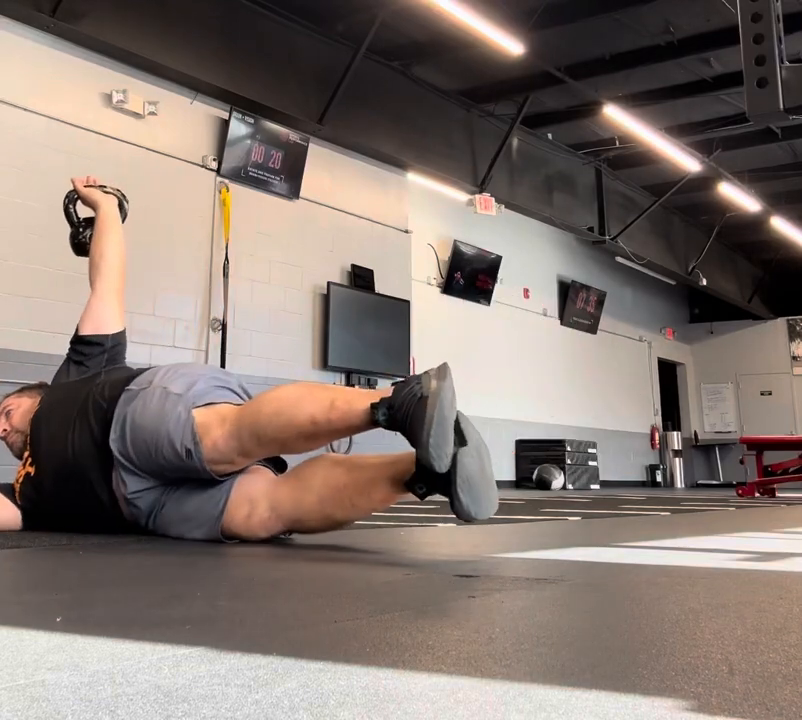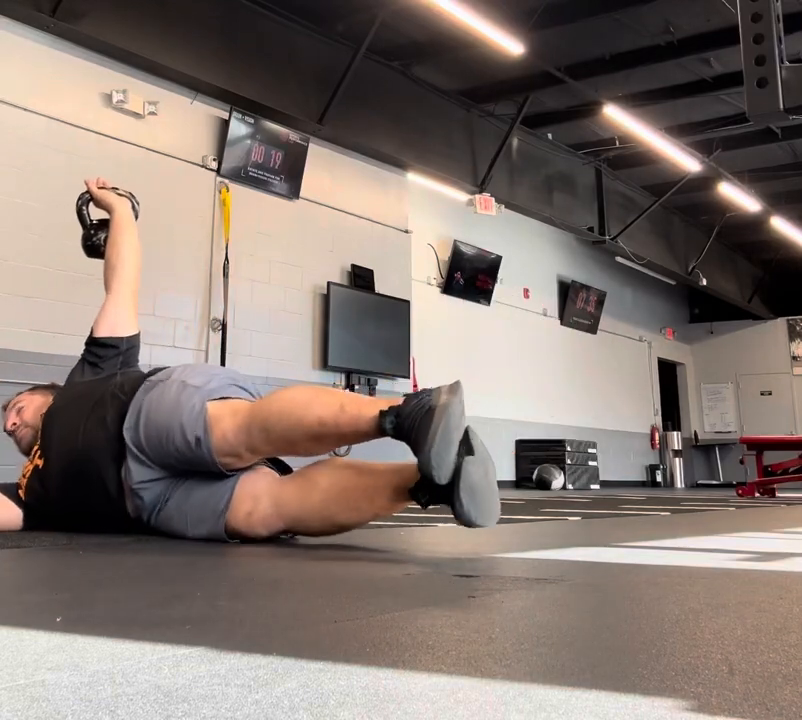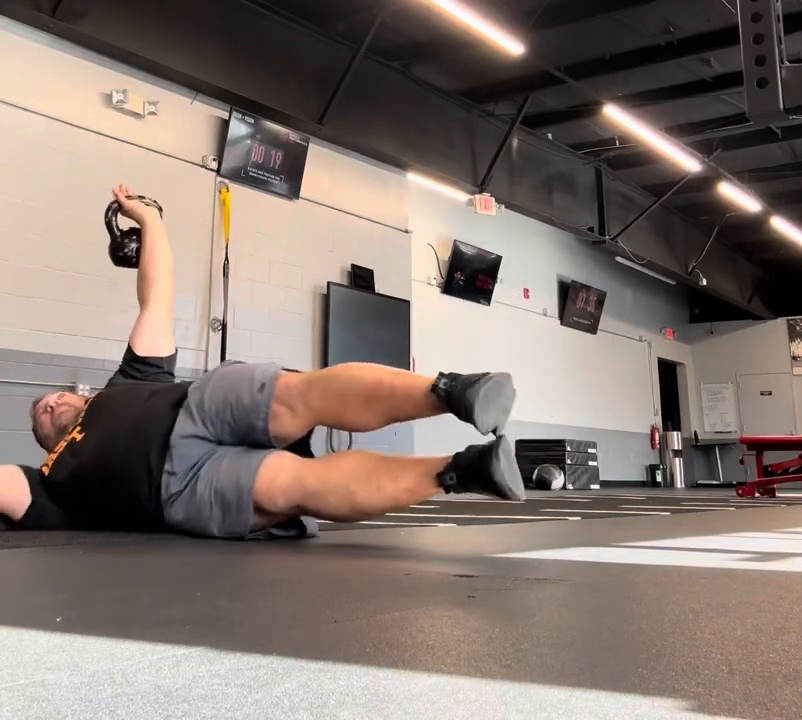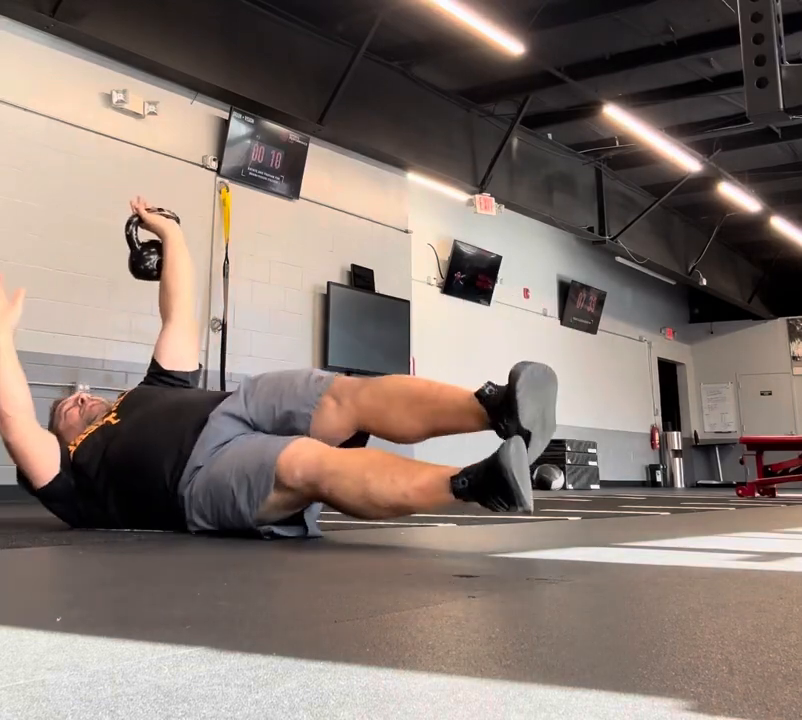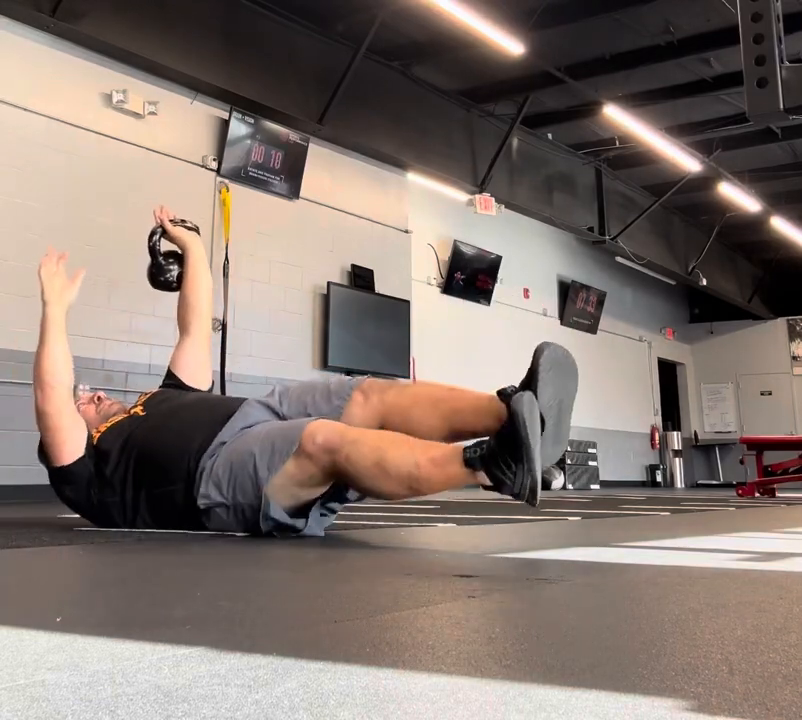
dt=0.4s
person 1, frame 1
left shoulder: (77, 376)
left elbow: (106, 286)
left wrist: (104, 207)
right hip: (155, 497)
left knee: (230, 437)
right knee: (265, 509)
right ankle: (428, 471)
person 1, frame 2
left shoulder: (92, 376)
left elbow: (121, 291)
left wrist: (119, 210)
right hip: (162, 493)
left knee: (240, 429)
right knee: (263, 508)
left ankle: (408, 414)
right ankle: (433, 481)
person 1, frame 3
left shoulder: (131, 385)
right shoulder: (56, 483)
left elbow: (156, 304)
left wrist: (149, 220)
right hip: (185, 484)
left knee: (296, 395)
right knee: (289, 484)
left ankle: (448, 390)
right ankle: (461, 470)
person 1, frame 4
left shoulder: (155, 393)
right shoulder: (75, 475)
left elbow: (179, 321)
left wrist: (170, 233)
right hip: (204, 474)
left knee: (351, 396)
right knee: (307, 464)
left ankle: (495, 407)
right ankle: (476, 482)
person 1, frame 5
left shoulder: (166, 399)
right shoulder: (90, 470)
left elbow: (197, 330)
right elbow: (51, 398)
left wrist: (191, 246)
right wrist: (55, 310)
right hip: (221, 469)
left knee: (375, 398)
right knee: (326, 439)
left ankle: (514, 412)
right ankle: (491, 463)
